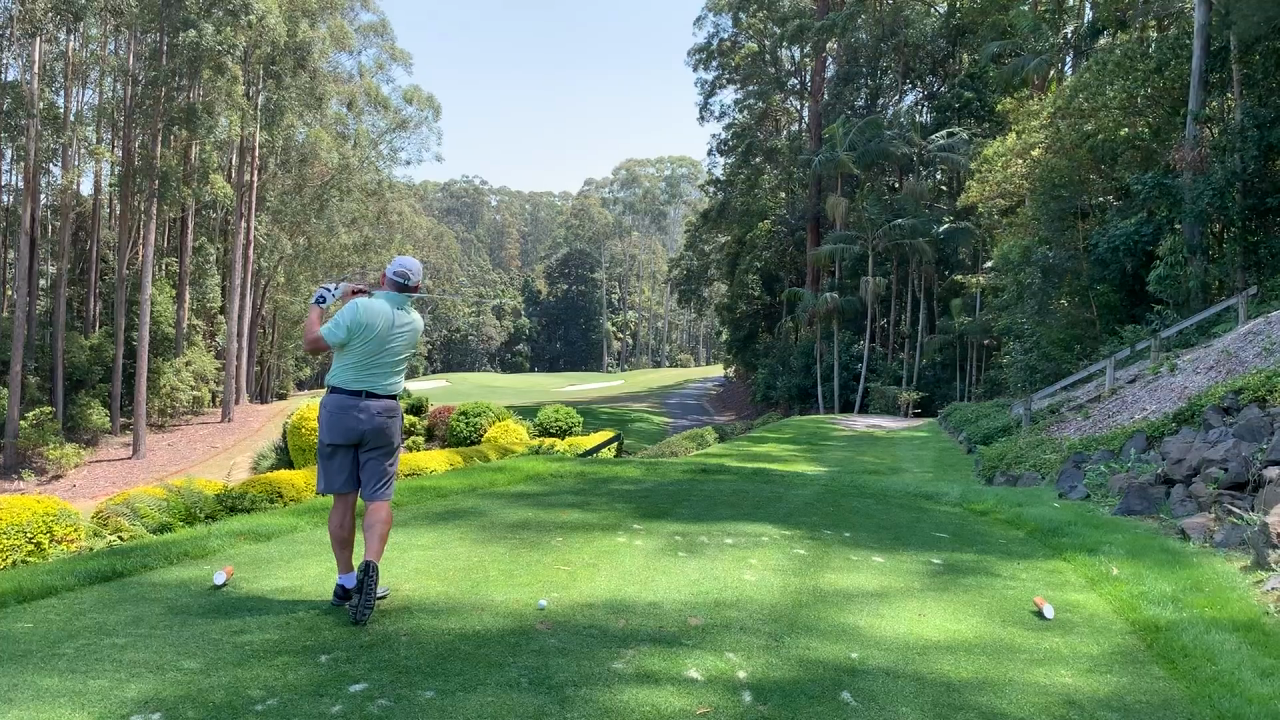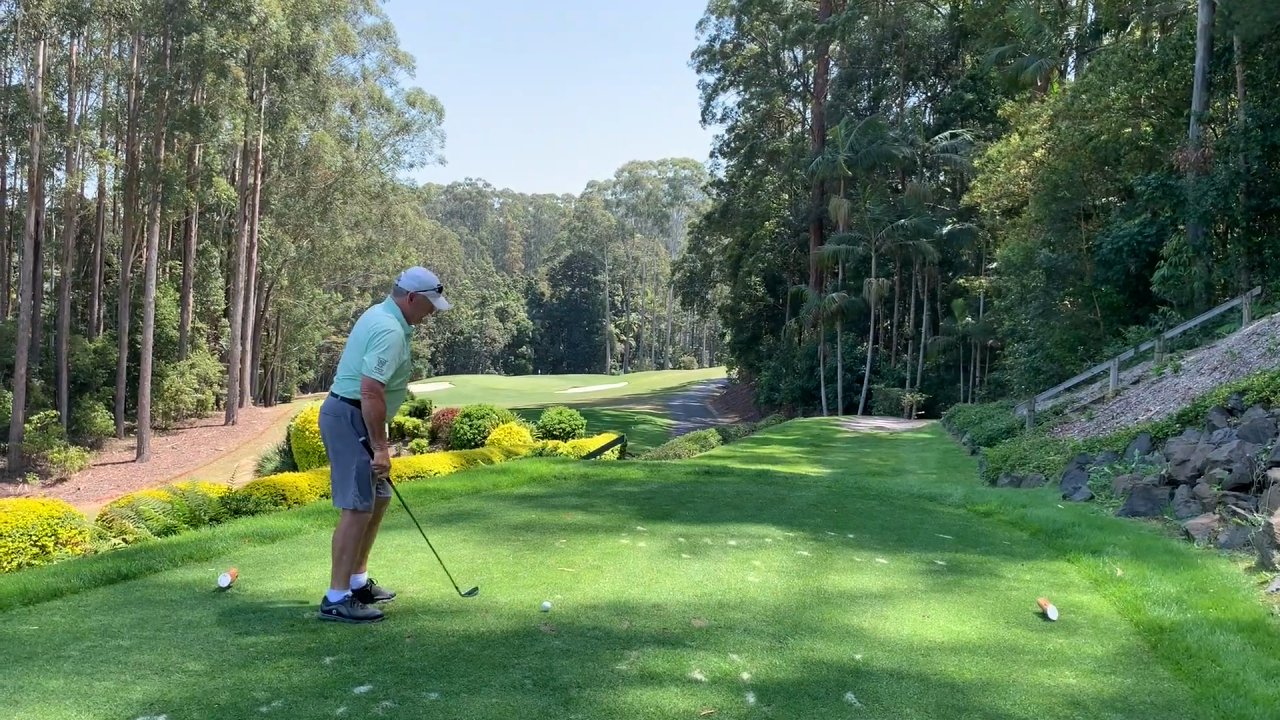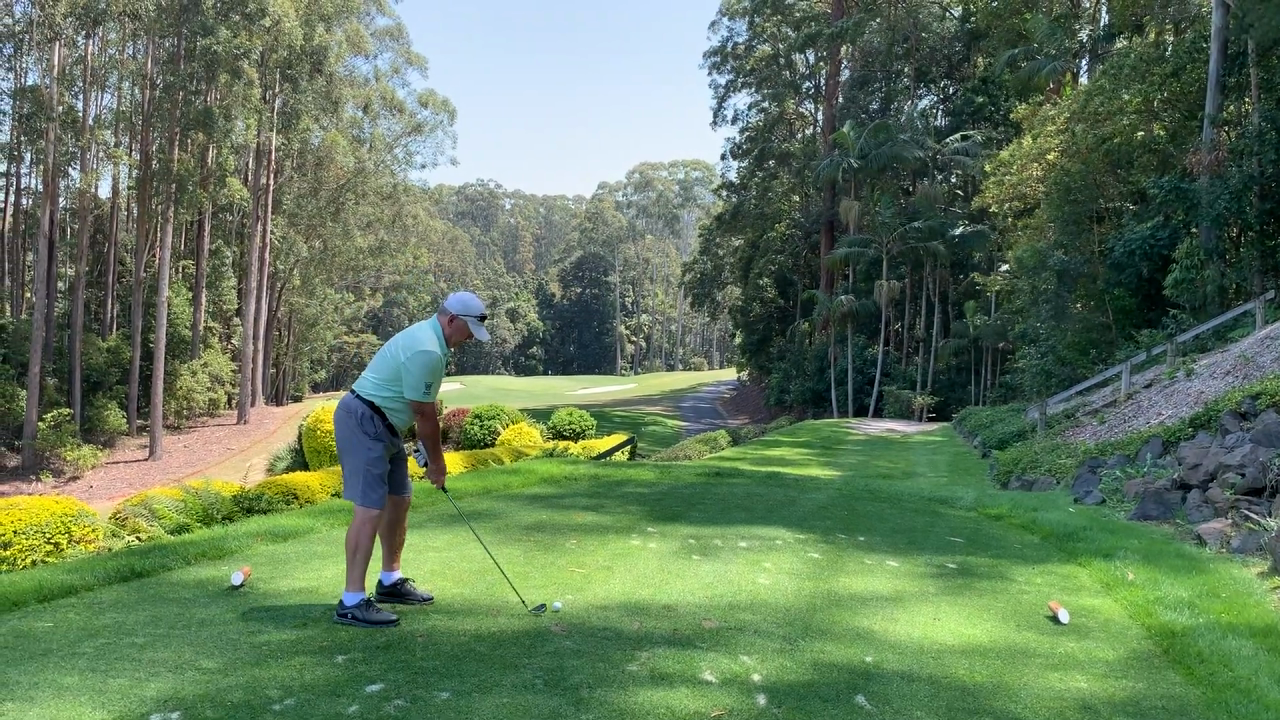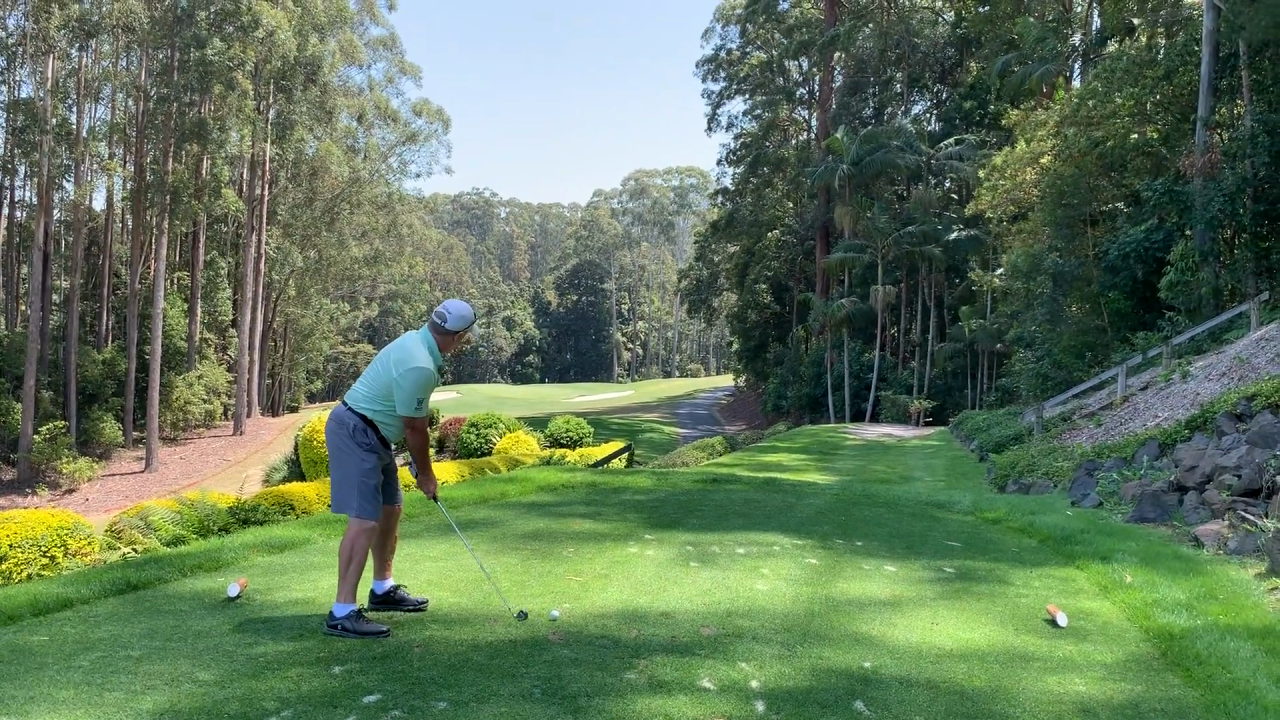
dt=1s
person 1, frame 1
left shoulder: (360, 308)
right shoulder: (416, 322)
left elbow: (311, 343)
left wrist: (319, 303)
right wrist: (358, 295)
left hip: (341, 408)
right hip: (383, 413)
left knee: (343, 497)
right knee: (378, 498)
left ankle: (347, 582)
right ankle: (369, 566)
person 1, frame 2
left shoulder: (380, 315)
right shoulder: (389, 330)
right elbow: (371, 391)
left wrist: (376, 440)
right wrist: (380, 446)
left hip: (349, 414)
right hip: (352, 420)
left knee: (377, 500)
right knee: (357, 508)
left ankle: (357, 582)
right ankle: (336, 598)
person 1, frame 3
left shoulder: (433, 338)
right shoulder: (426, 350)
left elbow: (425, 408)
right elbow: (424, 414)
left wrist: (426, 447)
right wrist: (437, 461)
left hip: (382, 424)
right hip: (363, 422)
left knee: (398, 499)
right knee: (371, 508)
left ankle: (390, 580)
right ankle: (351, 602)
person 1, frame 4
left shoulder: (417, 341)
right shoulder: (419, 367)
left elbow: (416, 421)
right elbow: (415, 428)
left wrist: (419, 462)
right wrist: (426, 474)
left hip: (370, 434)
right hip: (356, 433)
left knee: (389, 509)
right knee: (365, 520)
left ankle: (383, 589)
right ankle: (342, 613)
